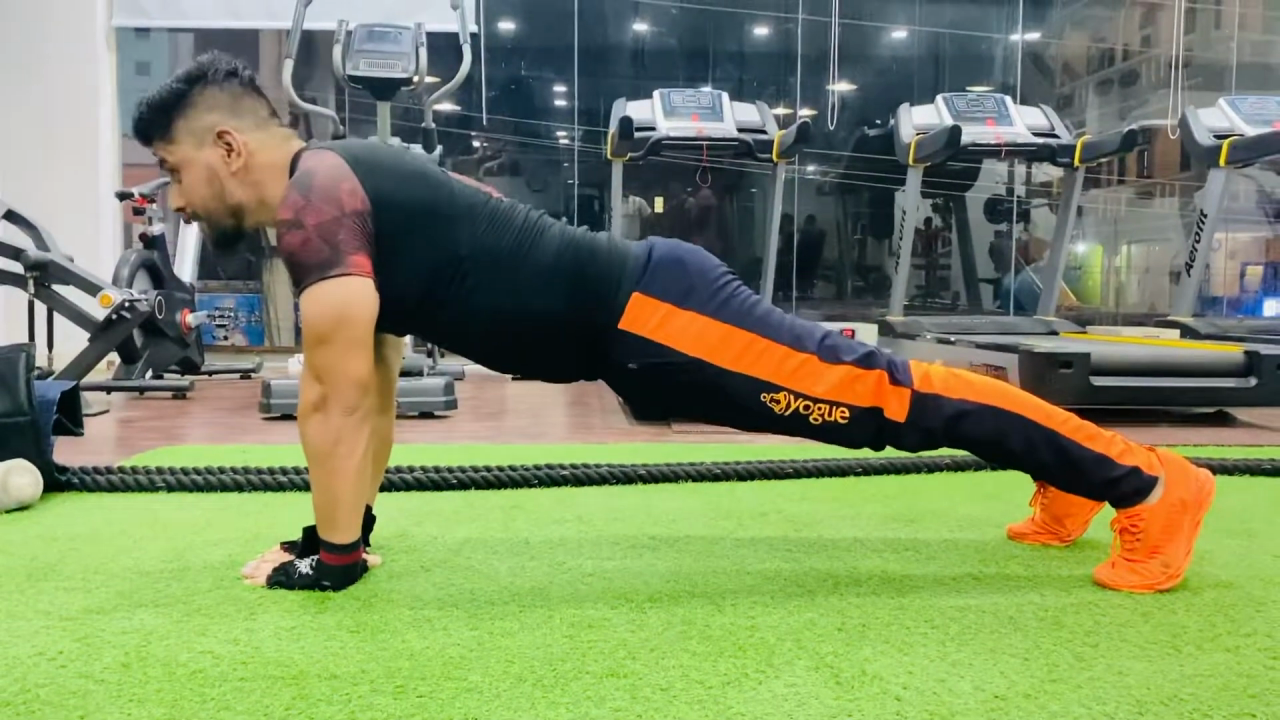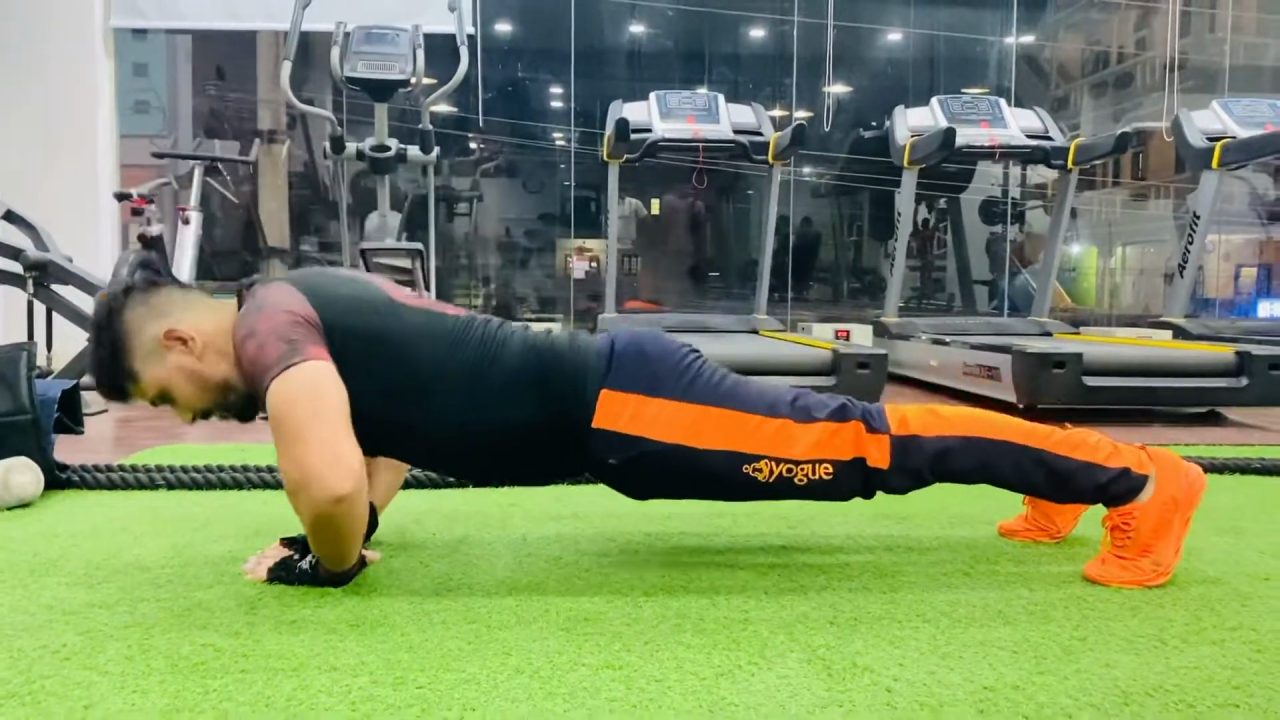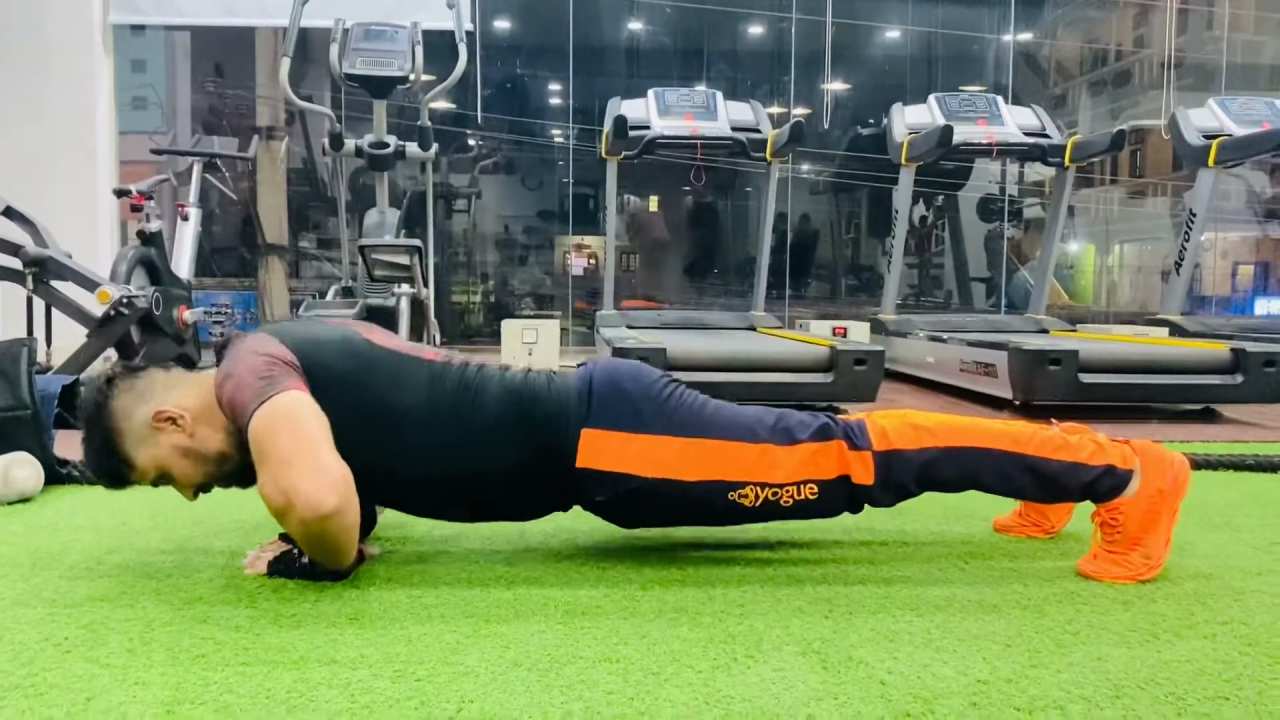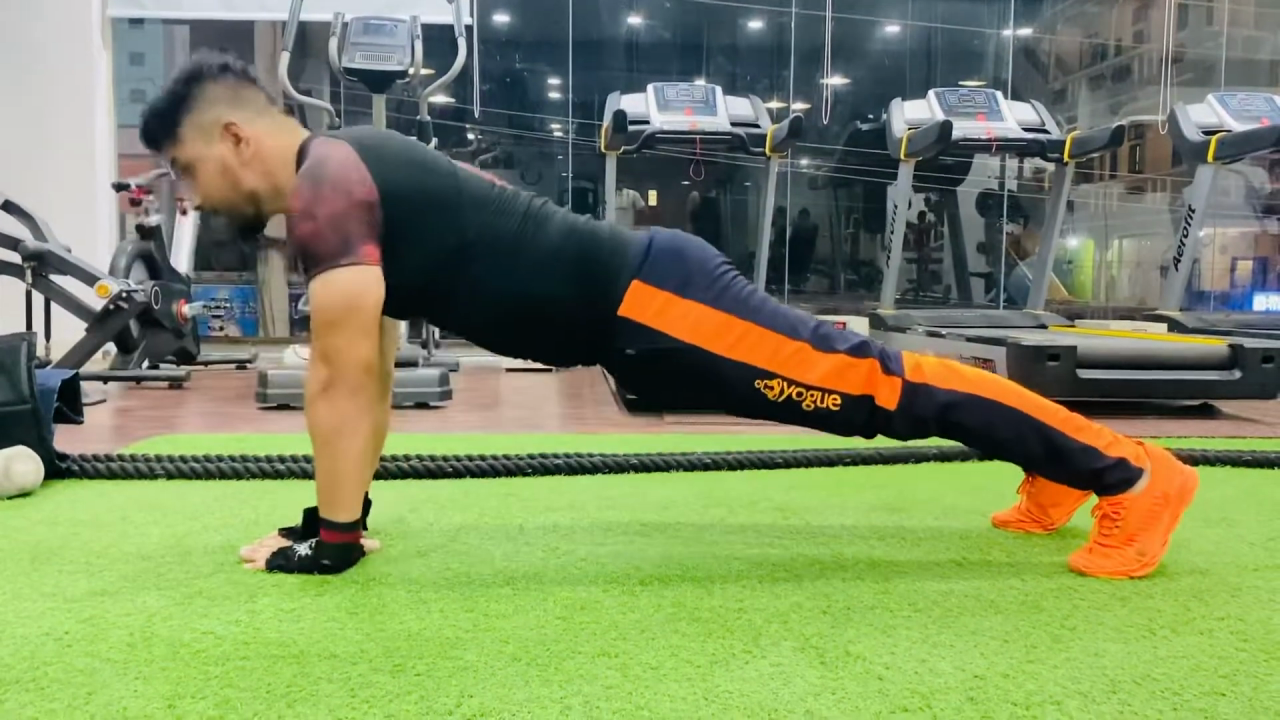
dt=0.5s
person 1, frame 1
left shoulder: (313, 202)
right shoulder: (340, 189)
left elbow: (336, 398)
right elbow: (374, 379)
left wrist: (332, 556)
right wrist: (351, 518)
left hip: (644, 317)
right hip: (634, 311)
left knee: (879, 398)
right knee: (869, 398)
left ankle: (1146, 483)
right ankle: (1068, 486)
person 1, frame 2
left shoulder: (265, 323)
right shoulder: (305, 302)
left elbow: (328, 481)
left wrist: (327, 559)
right wrist: (353, 522)
left hip: (613, 408)
right hip: (607, 385)
left knee: (857, 448)
right knee: (837, 432)
left ankle: (1132, 481)
right ankle: (1062, 469)
person 1, frame 3
left shoulder: (246, 371)
right shoulder: (289, 356)
left elbow: (315, 496)
left wrist: (329, 554)
right wrist: (352, 520)
left hip: (601, 440)
right hip: (591, 417)
left knee: (845, 457)
right knee: (810, 446)
left ankle: (1123, 476)
right ankle: (1052, 458)
person 1, frame 4
left shoulder: (320, 185)
right shoulder: (344, 170)
left elbow: (343, 381)
right elbow: (372, 365)
left wrist: (333, 535)
right wrist: (346, 499)
left hip: (643, 304)
right hip: (634, 293)
left knee: (866, 387)
right knee: (856, 379)
left ankle: (1127, 478)
right ankle: (1061, 465)
